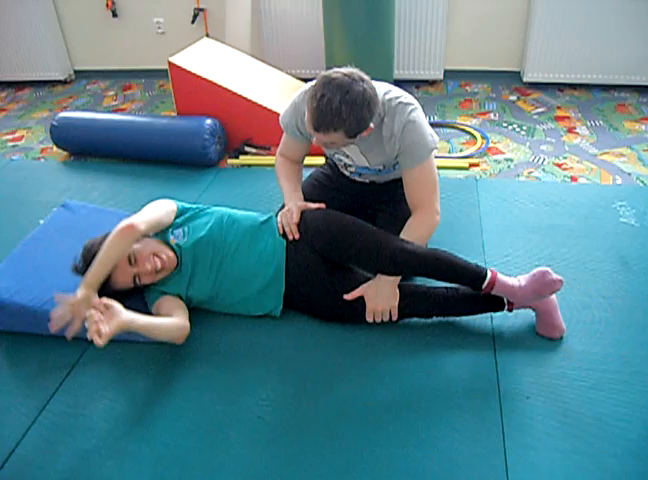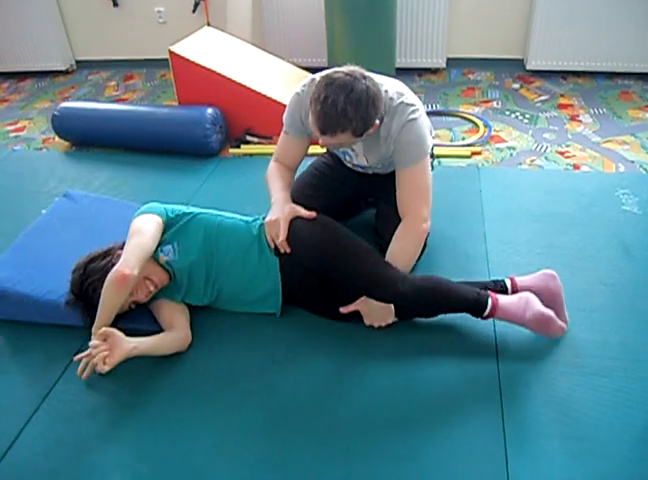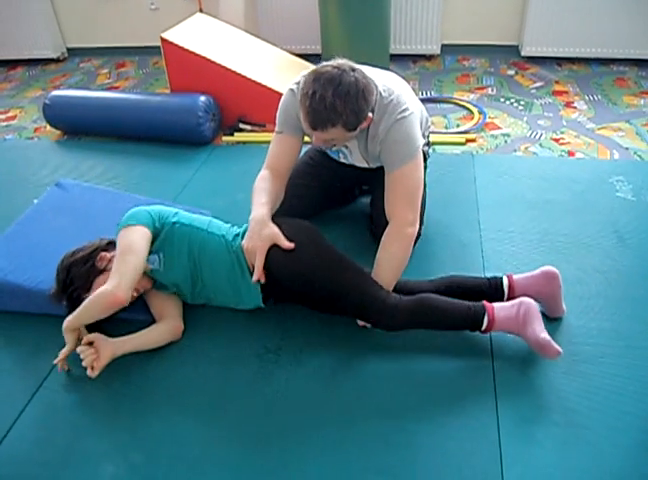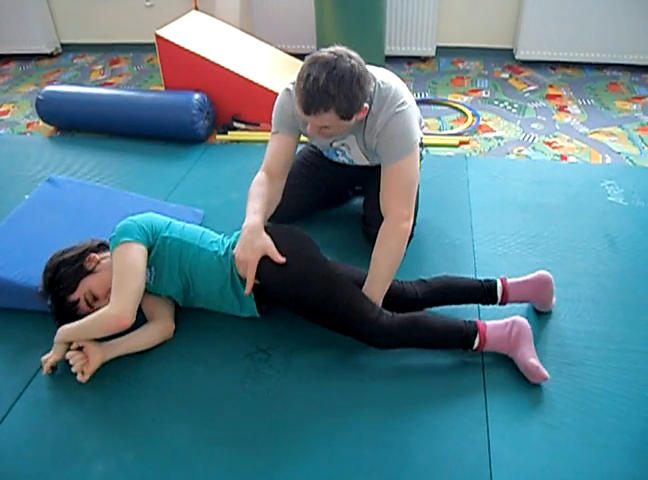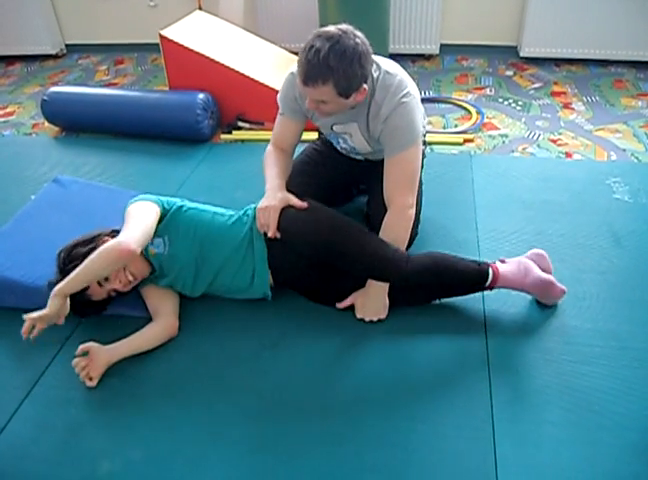
dt=0.5s
person 1, frame 1
left shoulder: (167, 211)
right shoulder: (162, 292)
left elbow: (129, 227)
right elbow: (178, 329)
left wrist: (84, 292)
right wrist: (122, 319)
left hip: (297, 240)
right hip: (294, 293)
left knee: (400, 256)
right knee: (412, 303)
left ankle: (510, 286)
right ankle: (518, 302)
person 1, frame 2
left shoulder: (151, 217)
right shoulder: (164, 295)
left elbow: (123, 272)
right elbow: (180, 336)
left wrist: (99, 329)
right wrist: (125, 346)
left hip: (291, 245)
right hip: (291, 292)
left knee: (397, 290)
right knee: (411, 309)
left ankle: (509, 302)
right ankle: (525, 287)
person 1, frame 3
left shoulder: (136, 221)
right shoulder: (153, 282)
left elbow: (118, 292)
right elbow: (171, 325)
left wrist: (74, 323)
right wrist: (111, 346)
left hip: (279, 253)
right hip: (275, 288)
left knee: (389, 311)
right knee: (408, 292)
left ankle: (510, 315)
right ankle: (522, 285)
person 1, frame 4
left shoulder: (128, 233)
right shoulder: (145, 280)
left elbow: (121, 316)
right elbow: (163, 325)
left wrist: (65, 334)
right wrist: (100, 351)
left hip: (272, 263)
right hip: (265, 287)
left knee: (379, 326)
right knee: (405, 295)
left ankle: (499, 333)
right ankle: (513, 288)
person 1, frame 5
left shoulder: (142, 207)
right shoulder: (154, 280)
left elbow: (123, 245)
right elbow: (167, 325)
left wrist: (59, 294)
right wrist: (108, 353)
left hip: (282, 233)
right hip: (282, 278)
left knee: (399, 269)
right knee: (397, 294)
left ankle: (509, 270)
right ankle: (512, 271)
person 2, frame 1
left shoulder: (405, 120)
right shoulder: (305, 102)
left elbow: (428, 211)
right elbow: (286, 158)
left wrist: (387, 280)
right wrist: (293, 200)
left hip: (395, 181)
right hip: (342, 174)
right knee: (285, 230)
left ankle: (374, 217)
right ankle: (360, 214)
person 2, frame 2
left shoulder: (406, 119)
right shoulder: (305, 97)
left elbow: (417, 220)
right elbow: (281, 163)
right wrist: (280, 203)
left hip: (397, 170)
right hip: (344, 163)
left knee: (402, 253)
right knee: (285, 226)
left ankle: (378, 203)
right ankle: (363, 200)
person 2, frame 3
left shoulder: (397, 118)
right shoulder: (297, 97)
left elbow: (405, 224)
right elbow: (273, 171)
right wrist: (260, 218)
left hip: (396, 155)
right hip: (336, 157)
left knee: (393, 231)
right knee: (284, 206)
left ankle: (373, 190)
right ankle: (356, 188)
person 2, frame 4
left shoulder: (395, 112)
right shoulder: (293, 97)
left elbow: (399, 219)
right elbow: (271, 174)
left wrist: (370, 299)
right wrist: (253, 224)
left hip: (388, 159)
right hip: (330, 156)
left knee: (383, 232)
right knee: (277, 209)
left ankle: (366, 189)
right ankle: (351, 188)
person 2, frame 5
left shoulder: (398, 101)
right shoulder: (300, 81)
left elbow: (401, 207)
right elbow: (279, 147)
left wrist: (377, 288)
right wrist: (274, 190)
left hip: (391, 156)
right hip: (337, 149)
left knee: (397, 239)
right knee: (279, 213)
left ankle: (367, 189)
right ankle: (356, 186)
